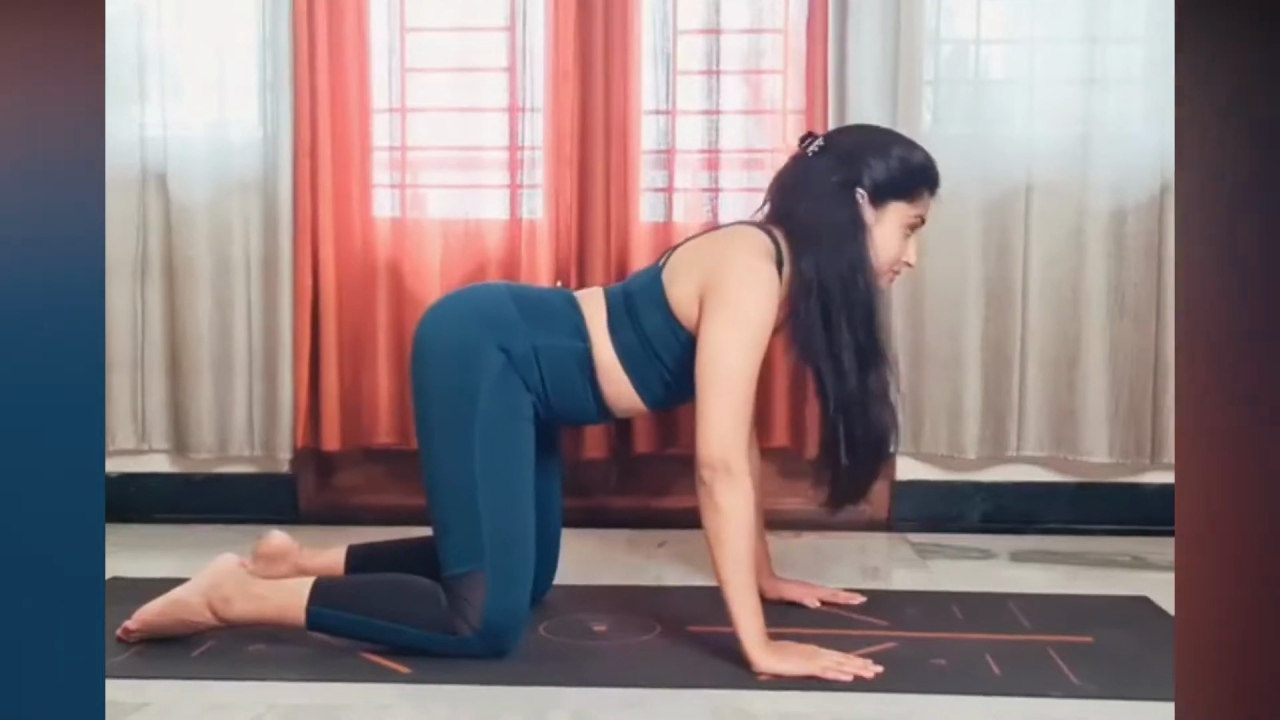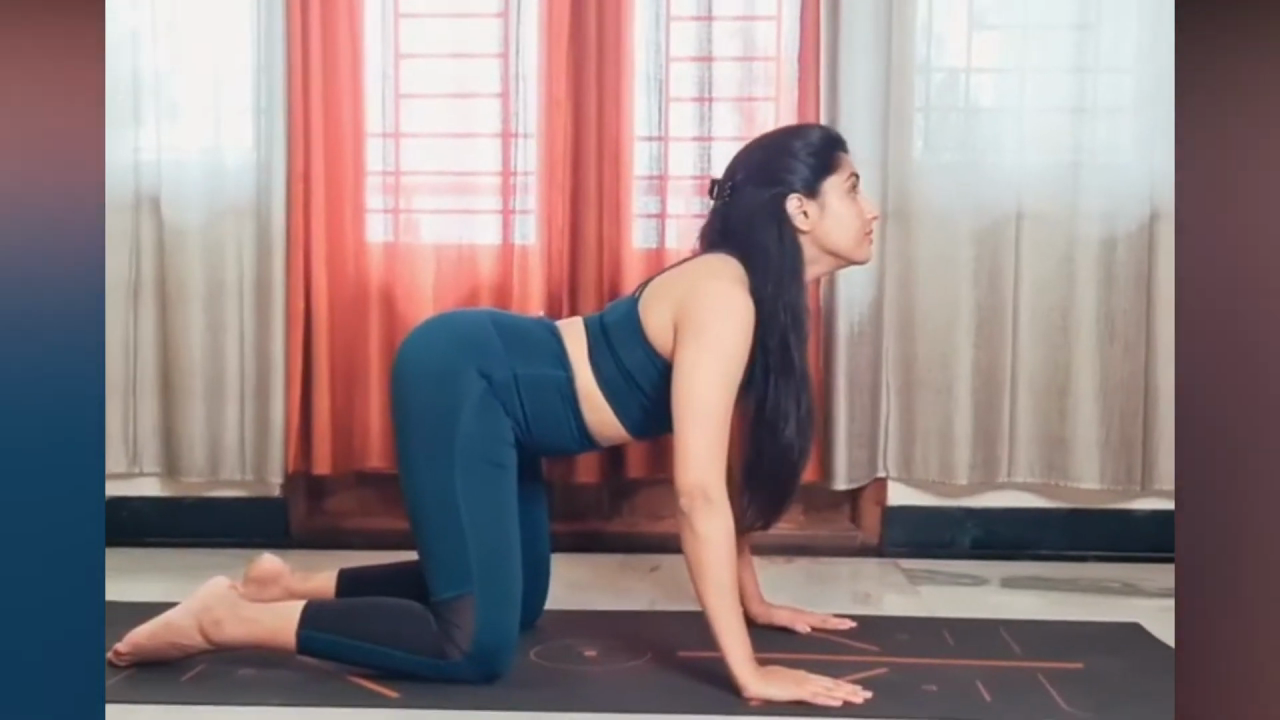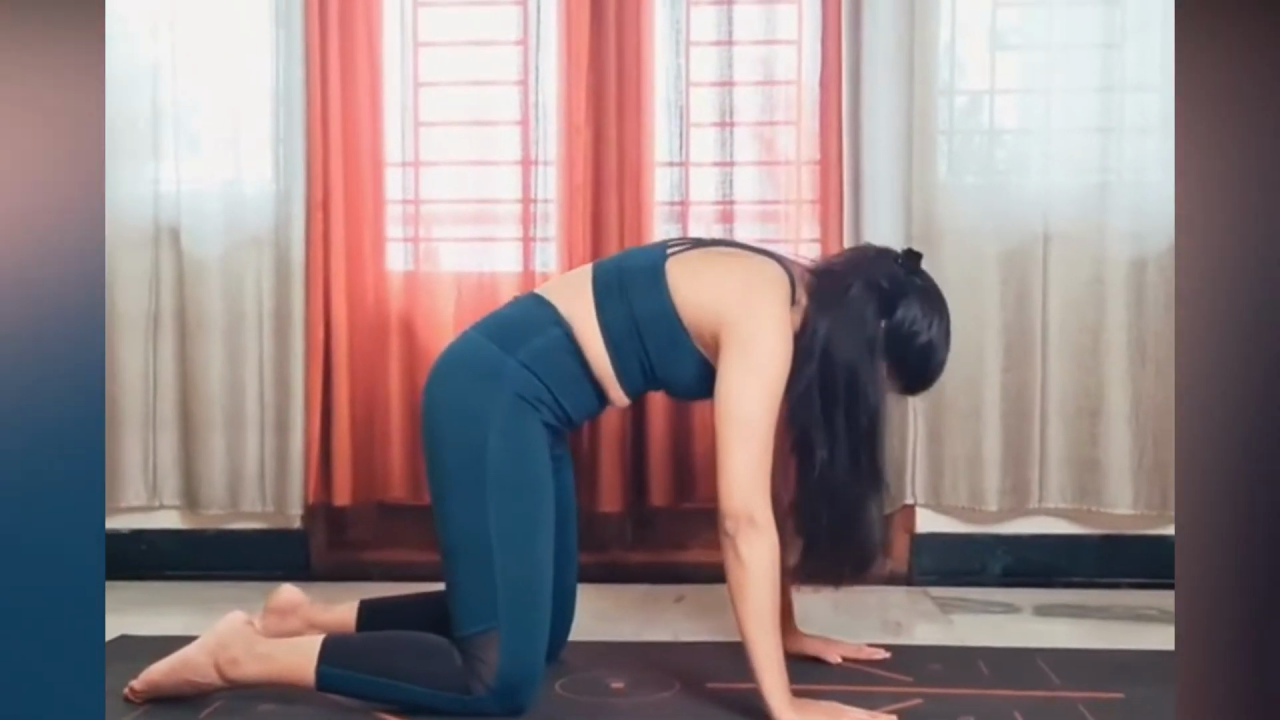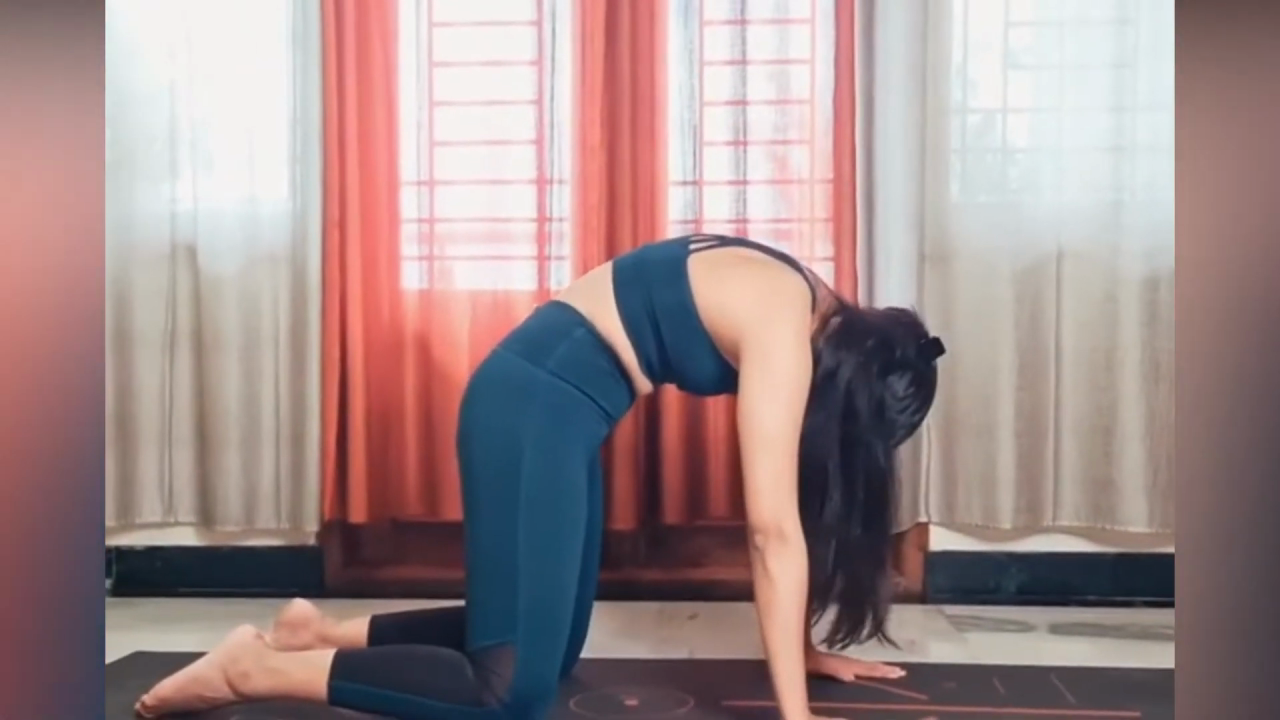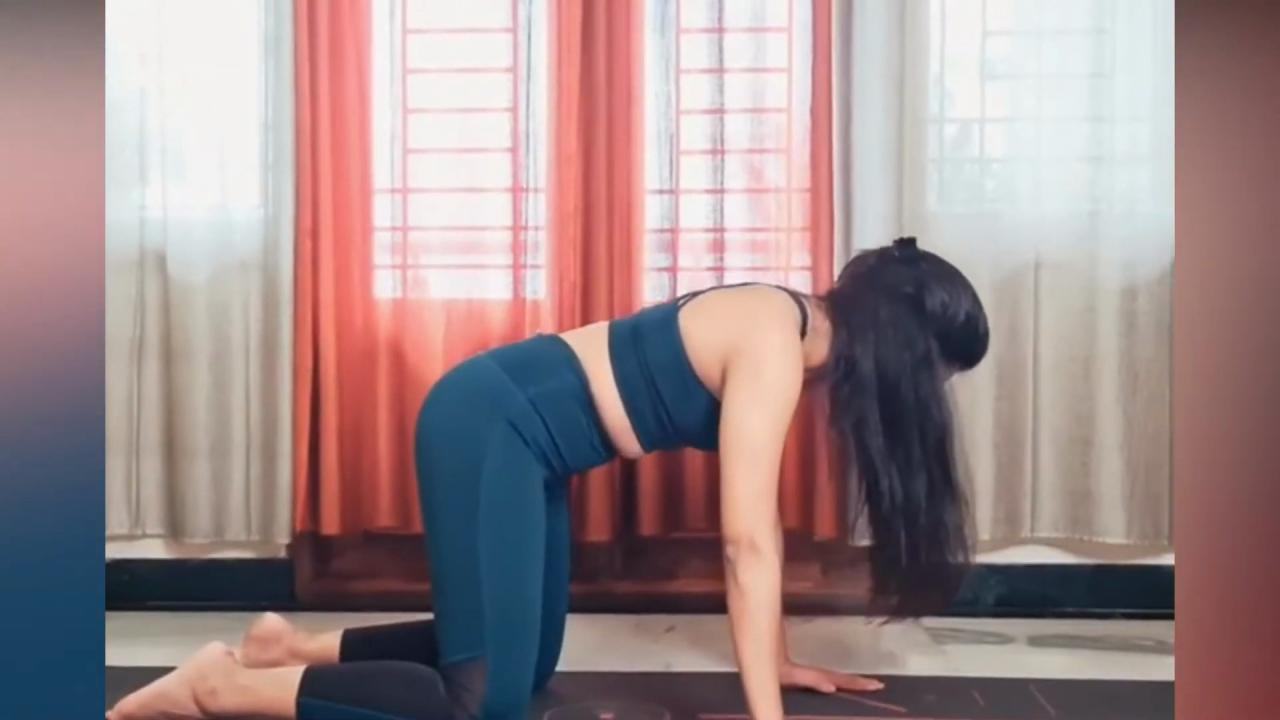
dt=1s
person 1, frame 1
left shoulder: (771, 267)
right shoulder: (751, 272)
left elbow: (737, 437)
right elbow: (719, 466)
left wrist: (762, 573)
right wrist: (759, 646)
left hip: (508, 363)
right hip: (478, 353)
left knee: (527, 574)
right knee: (487, 621)
left ankle: (298, 560)
right ankle: (239, 595)
person 1, frame 2
left shoulder: (767, 298)
right shoulder: (726, 299)
left elbow: (723, 468)
right elbow: (699, 493)
left wrist: (753, 601)
right wrist: (748, 671)
left hip: (489, 386)
right hip: (460, 378)
left knee: (519, 600)
right knee: (477, 647)
left ankle: (287, 583)
right ankle: (228, 619)
person 1, frame 3
left shoulder: (785, 300)
right shoulder: (766, 314)
left elbow: (763, 488)
right elbow: (744, 516)
left wrist: (788, 631)
left hip: (521, 402)
right hip: (490, 398)
left knee: (540, 631)
left ankle: (312, 615)
right ankle: (249, 652)
person 1, frame 4
left shoulder: (814, 313)
right shoulder: (783, 332)
left elbow: (784, 516)
right elbow: (775, 531)
left wrist: (804, 650)
left hip: (555, 407)
right hip: (532, 408)
left knee: (550, 642)
left ankle: (324, 631)
person 1, frame 5
left shoulder: (793, 332)
right shoulder: (773, 347)
left elbow: (755, 524)
right elbow: (748, 546)
left hip: (518, 434)
right hip: (487, 428)
left ankle: (293, 645)
